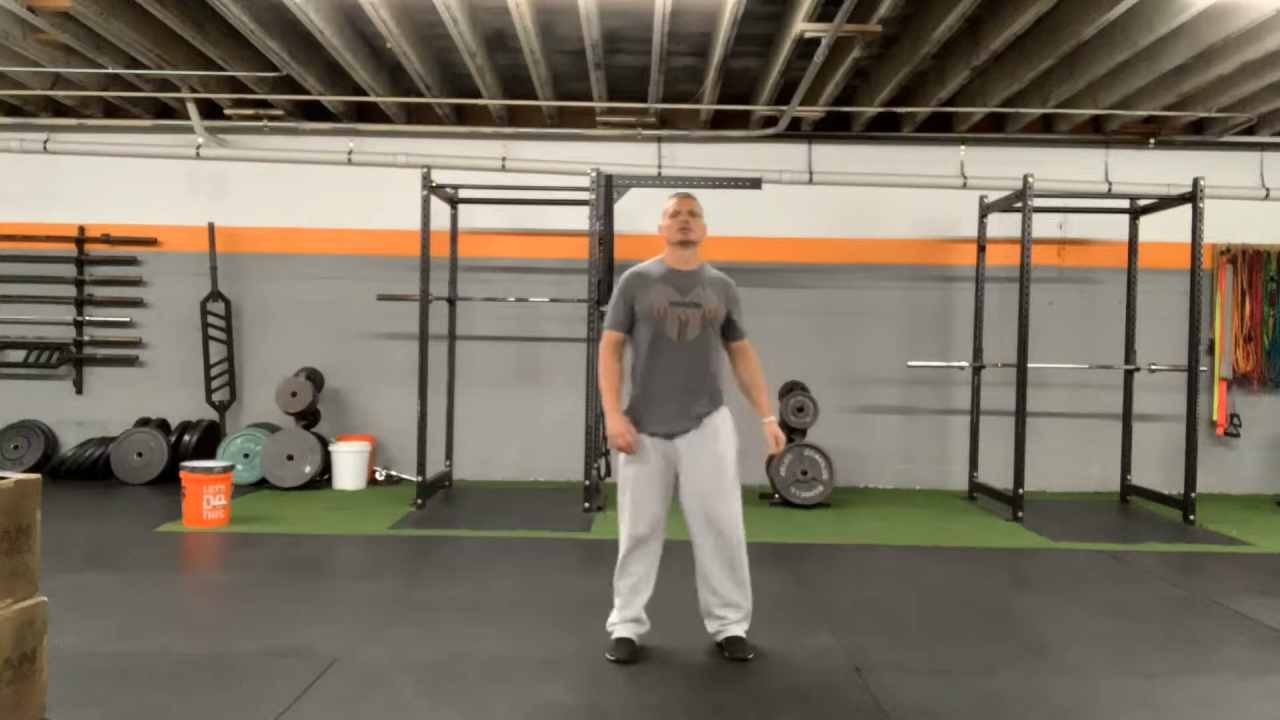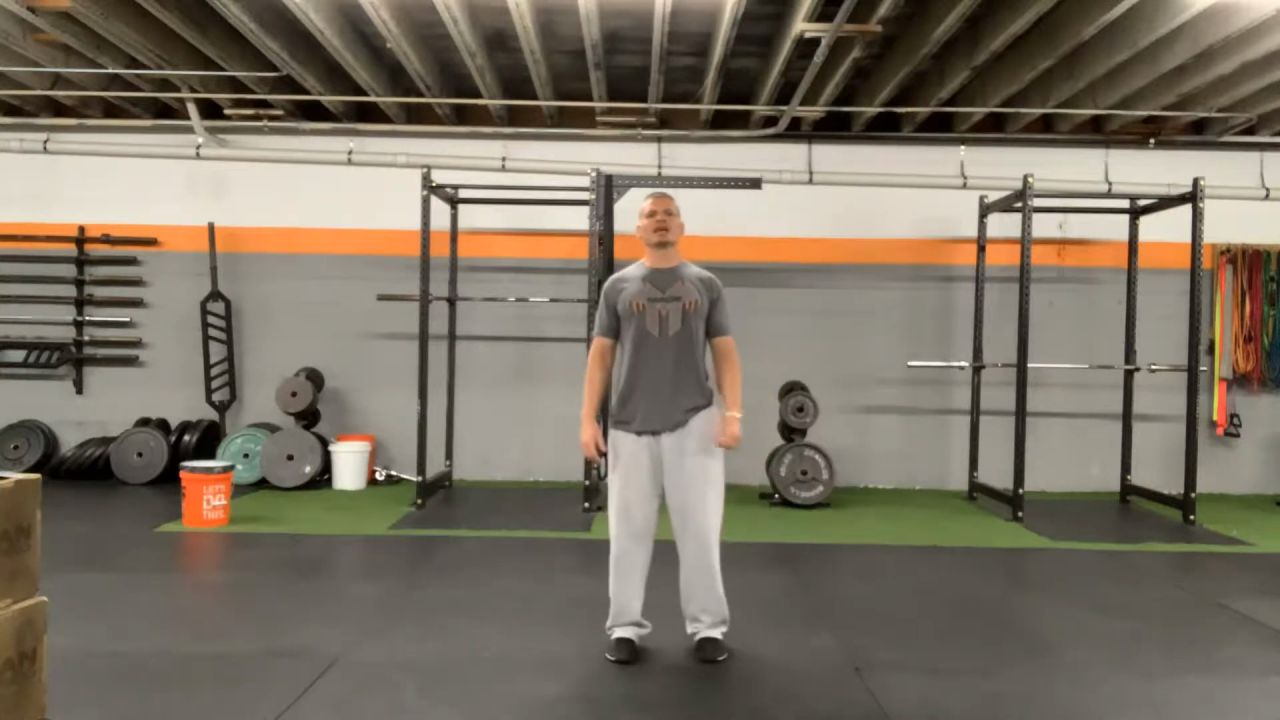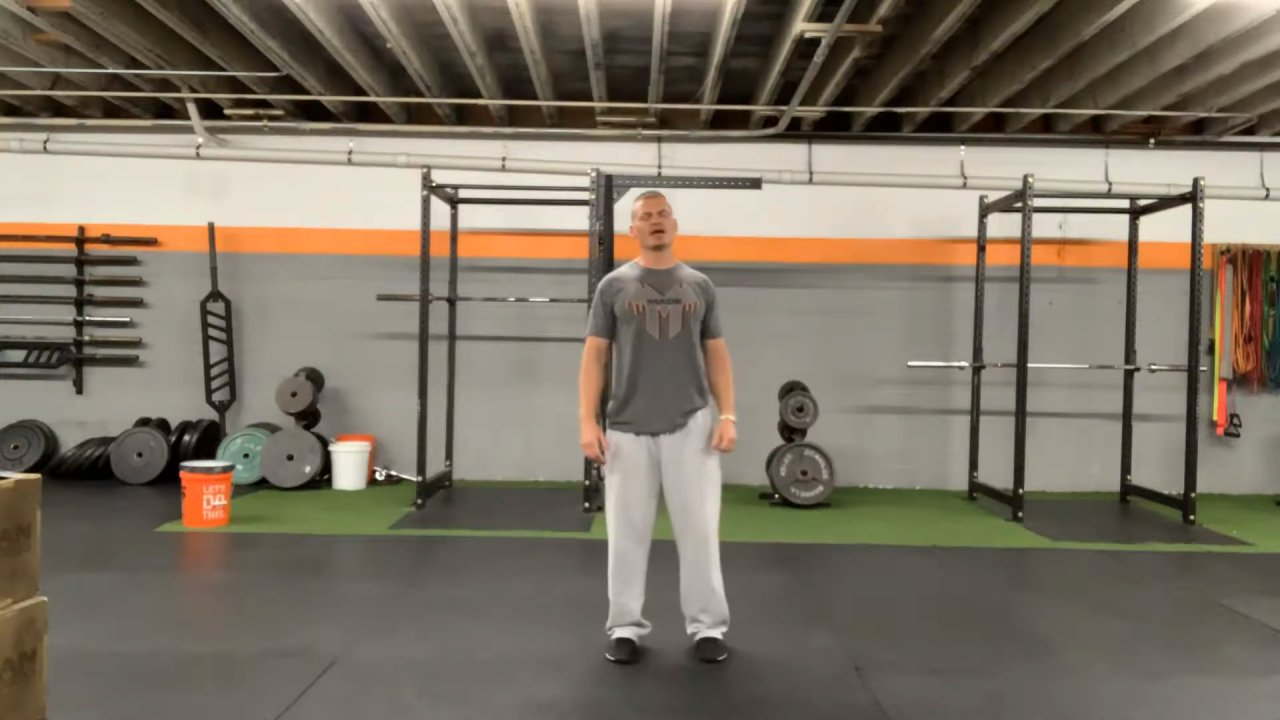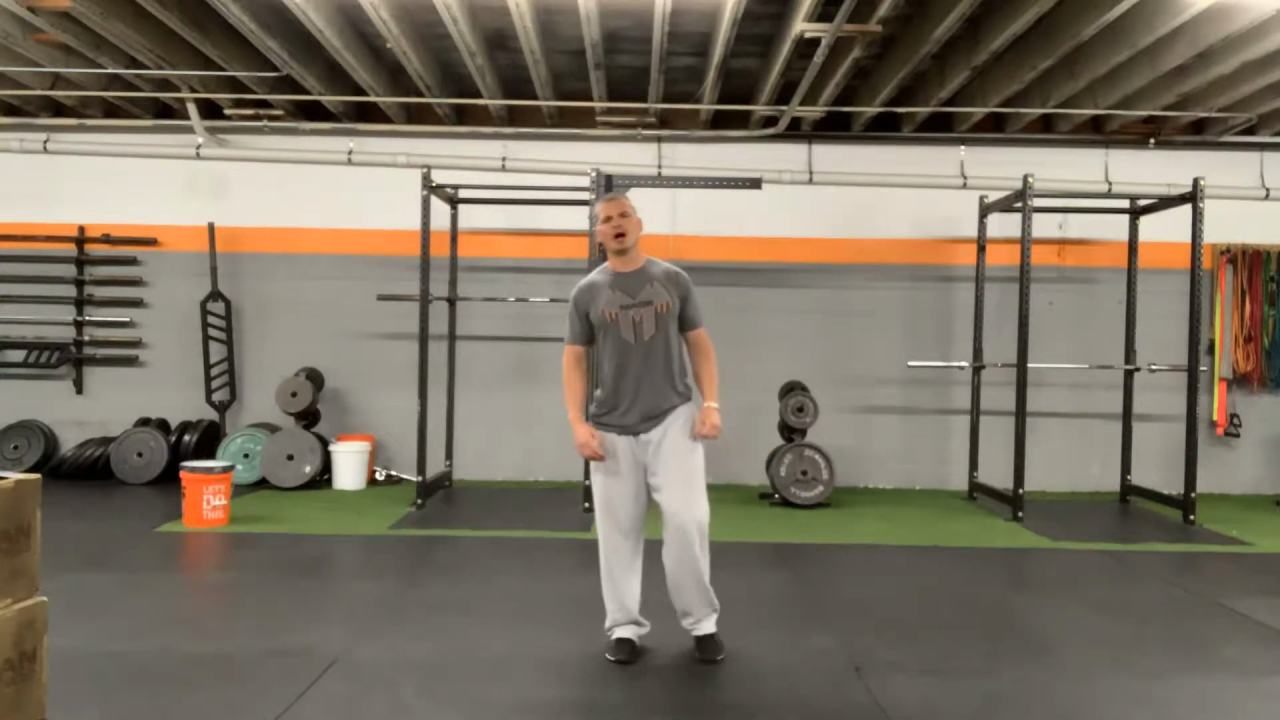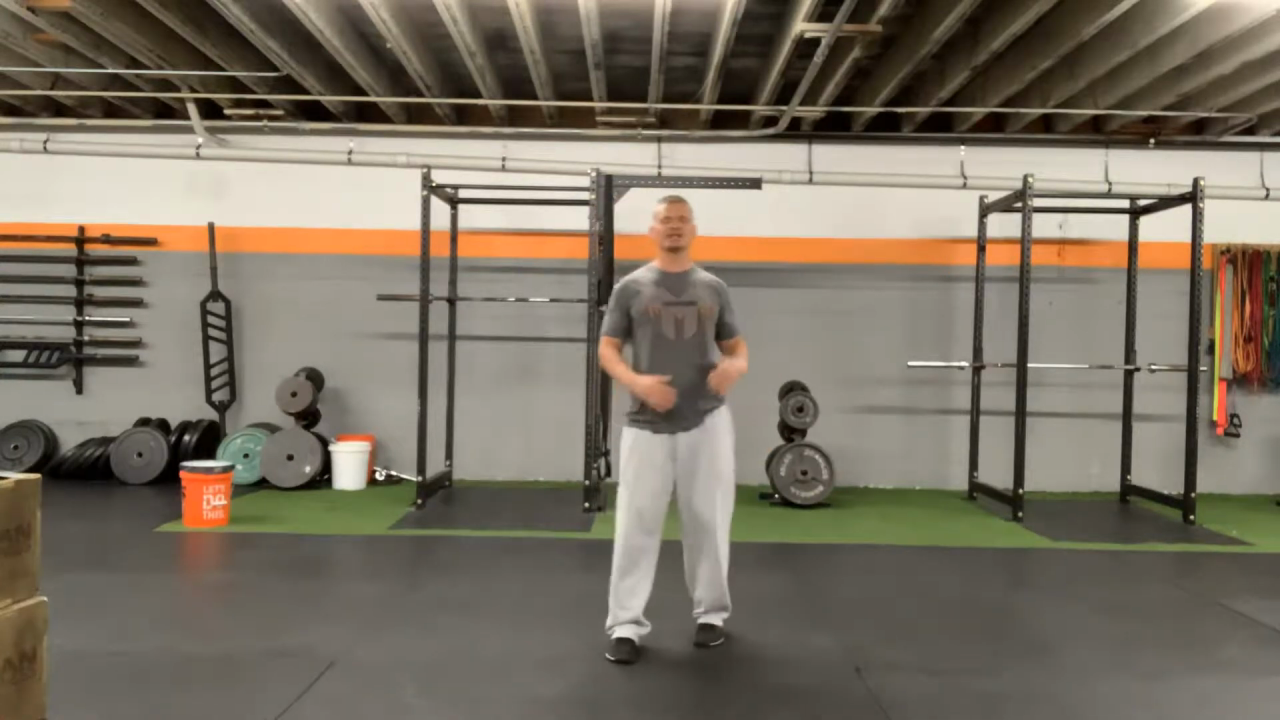
dt=0.7s
person 1, frame 1
left shoulder: (721, 287)
right shoulder: (636, 281)
left elbow: (742, 354)
right elbow: (610, 348)
left wrist: (767, 416)
right wrist: (613, 413)
left hip: (706, 425)
right hip: (645, 430)
left knee: (721, 529)
right knee: (639, 532)
left ankle: (728, 624)
right ankle: (626, 625)
person 1, frame 2
left shoulder: (706, 284)
right shoulder: (618, 285)
left elbow: (725, 353)
right elbow: (600, 355)
left wrist: (732, 412)
right wrist: (588, 419)
left hip: (694, 425)
right hip: (630, 428)
left knee: (699, 530)
right knee: (629, 531)
left ankle: (708, 626)
right ankle: (625, 626)
person 1, frame 3
left shoulder: (700, 286)
right shoulder: (614, 285)
left elbow: (716, 354)
right elbow: (594, 355)
left wrist: (727, 415)
right wrist: (588, 421)
left hip: (692, 425)
right hip: (629, 429)
left knee: (699, 530)
right knee: (627, 531)
left ankle: (708, 625)
right ankle: (626, 626)
person 1, frame 4
left shoulder: (674, 280)
right shoulder: (587, 292)
left elbow: (699, 344)
right elbow: (574, 359)
left wrist: (710, 403)
right wrist: (578, 422)
left hip: (673, 418)
right hip: (613, 428)
left knee: (687, 518)
right knee: (618, 529)
left ankle: (701, 621)
right ankle: (624, 625)
person 1, frame 5
left shoulder: (713, 287)
right shoulder: (630, 287)
left elbow: (735, 346)
right elbow: (607, 349)
left wrist: (736, 366)
right wrist: (635, 382)
left hip: (707, 421)
right hip: (647, 425)
left knee: (707, 524)
right knee: (636, 527)
left ankle: (711, 613)
right ankle: (625, 625)
